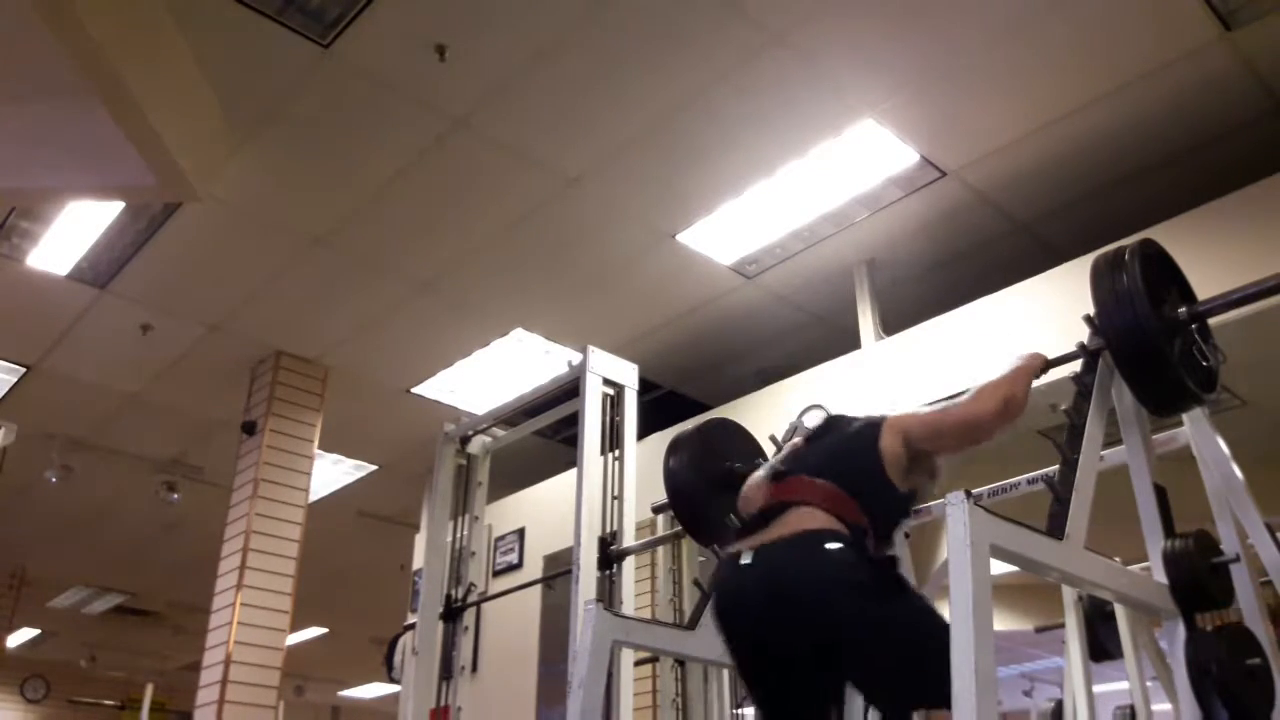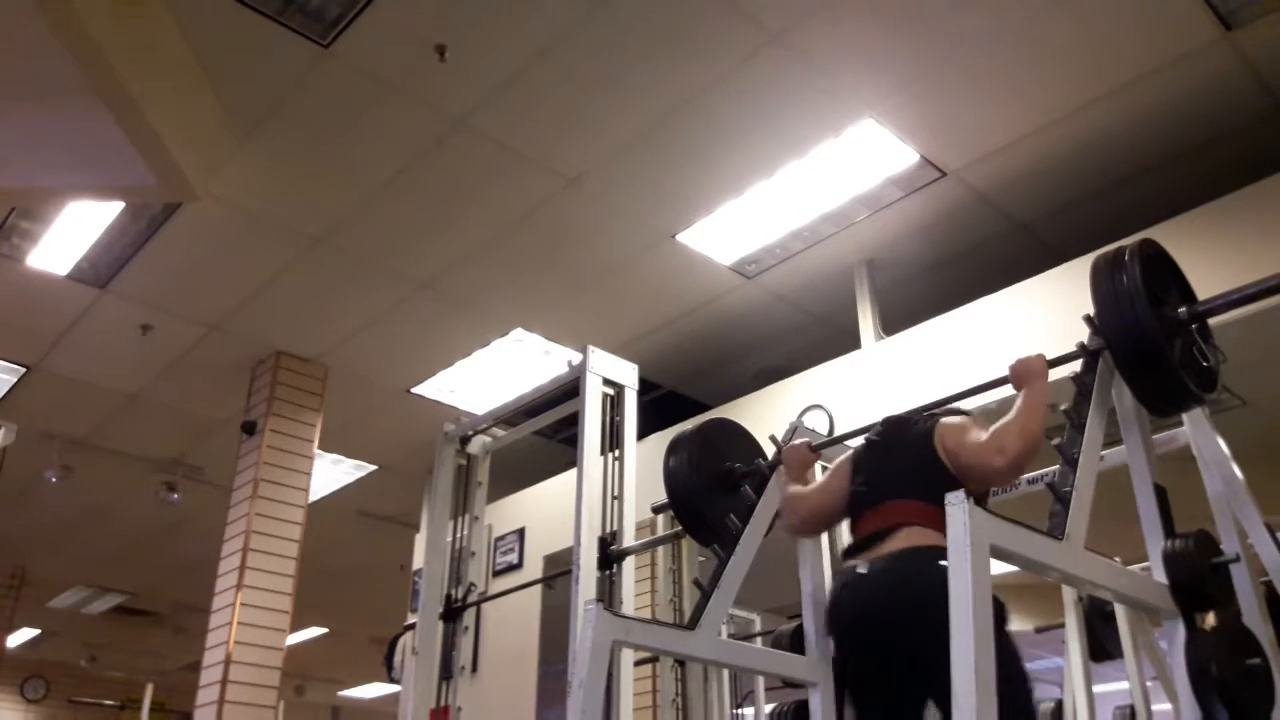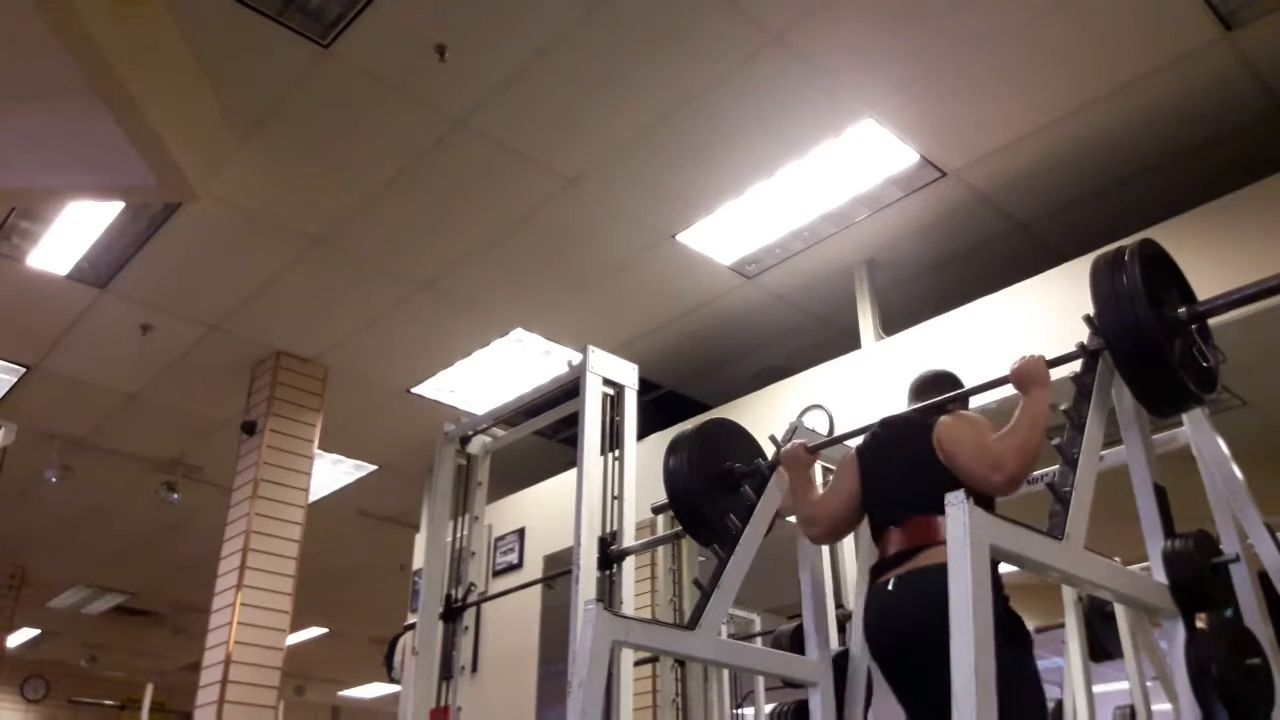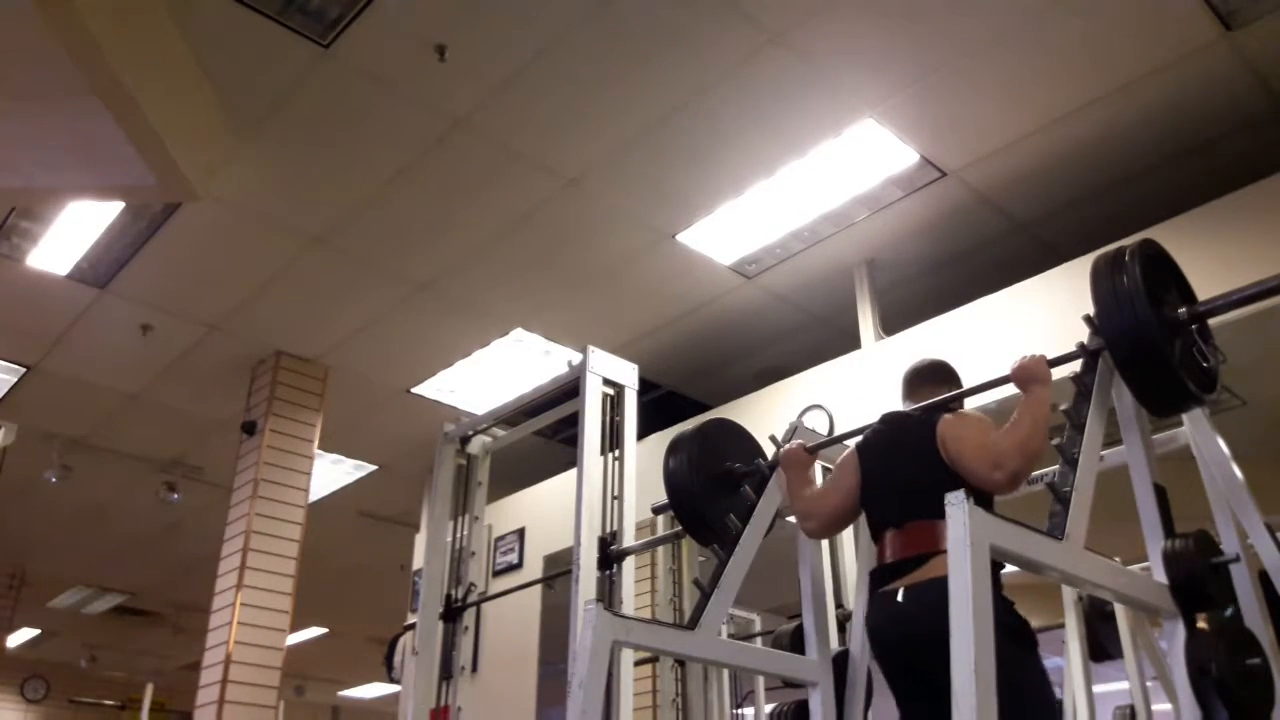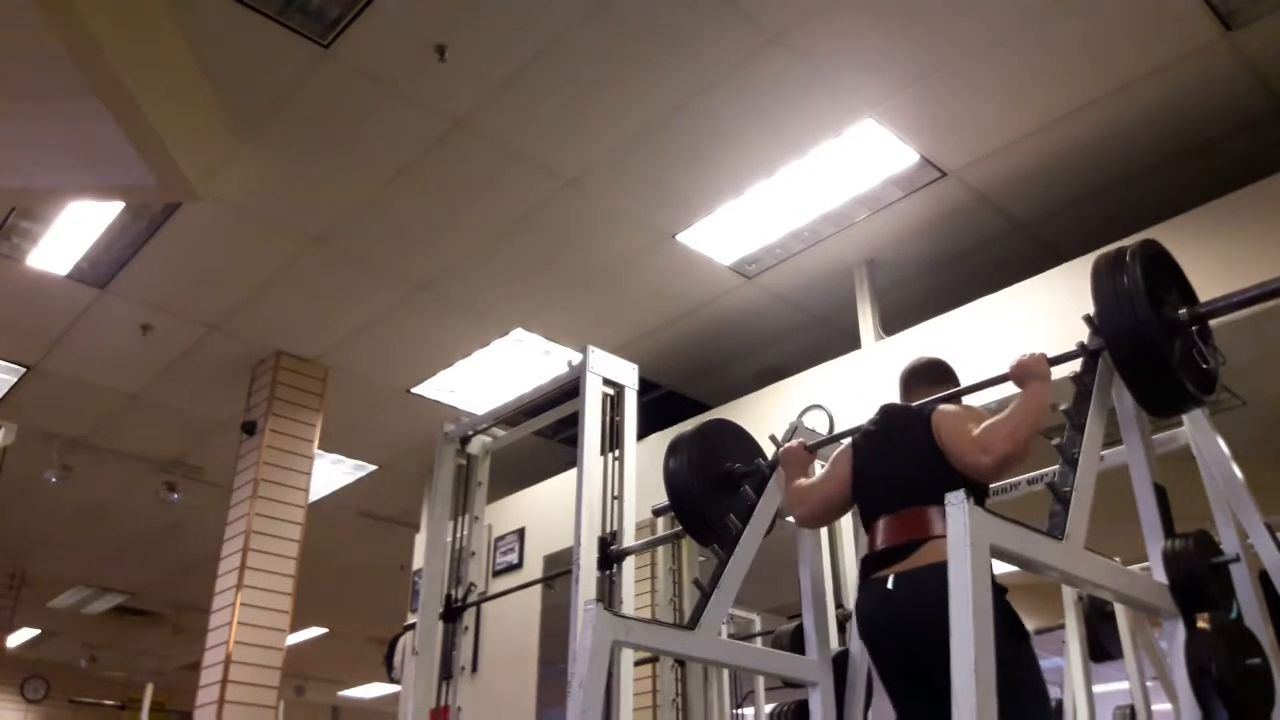
dt=0.3s
person 1, frame 1
left shoulder: (815, 443)
right shoulder: (900, 433)
left elbow: (751, 500)
right elbow: (987, 409)
right wrist: (1024, 368)
right hip: (818, 566)
person 1, frame 2
left shoulder: (863, 455)
right shoulder: (953, 433)
left elbow: (797, 516)
right elbow: (1002, 458)
left wrist: (796, 467)
right wrist: (1032, 382)
left hip: (854, 597)
right hip: (921, 585)
person 1, frame 3
left shoulder: (867, 451)
right shoulder: (956, 428)
left elbow: (820, 525)
right elbow: (1002, 470)
left wrist: (799, 471)
right wrist: (1035, 390)
left hip: (885, 610)
right hip: (949, 594)
person 1, frame 4
left shoulder: (865, 449)
right shoulder: (957, 426)
left elbow: (815, 519)
right elbow: (1003, 468)
left wrist: (797, 470)
right wrist: (1036, 388)
left hip: (890, 615)
person 1, frame 5
left shoulder: (860, 444)
right shoulder: (952, 418)
left elbow: (806, 508)
right elbow: (992, 455)
left wrist: (796, 469)
right wrist: (1035, 385)
left hip: (879, 605)
right hip: (946, 589)
